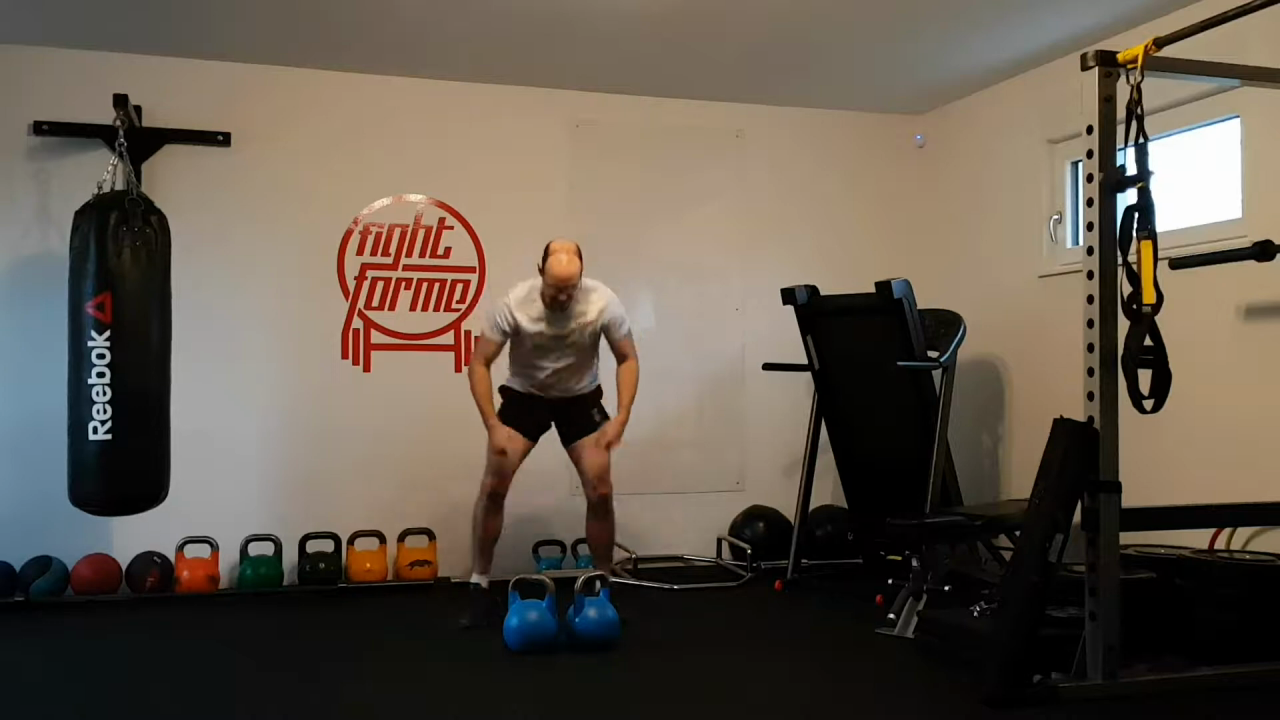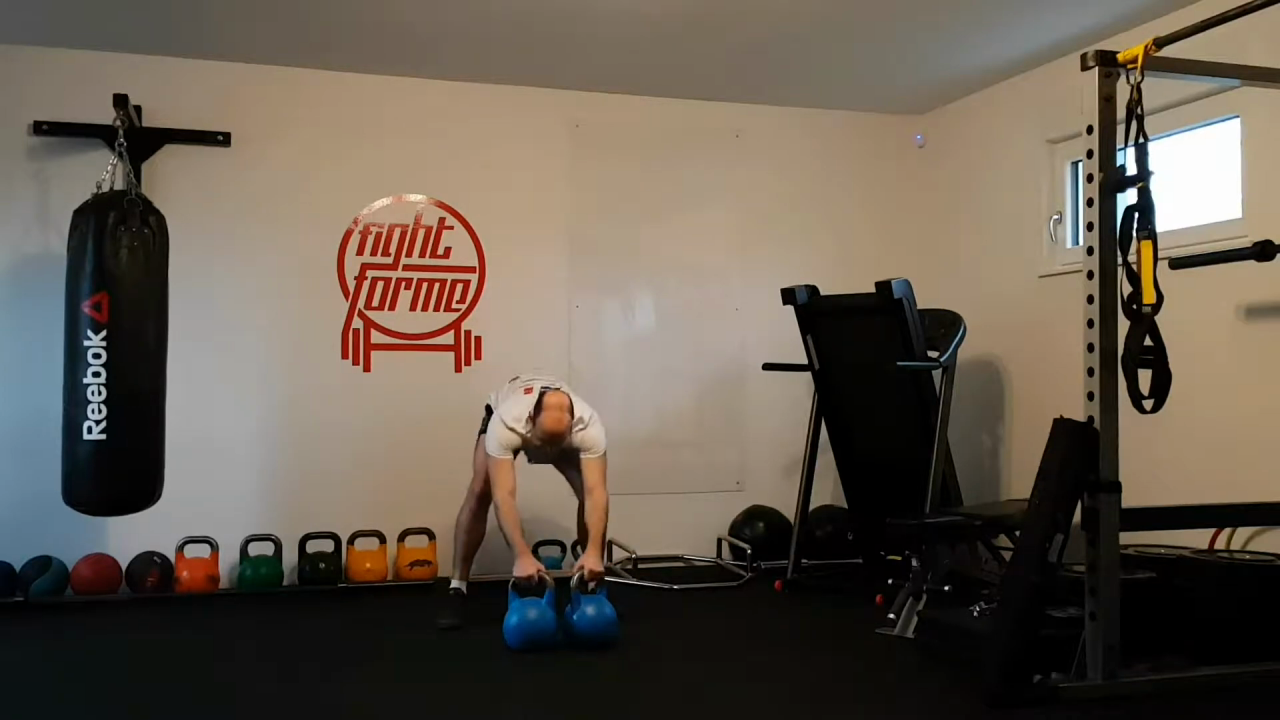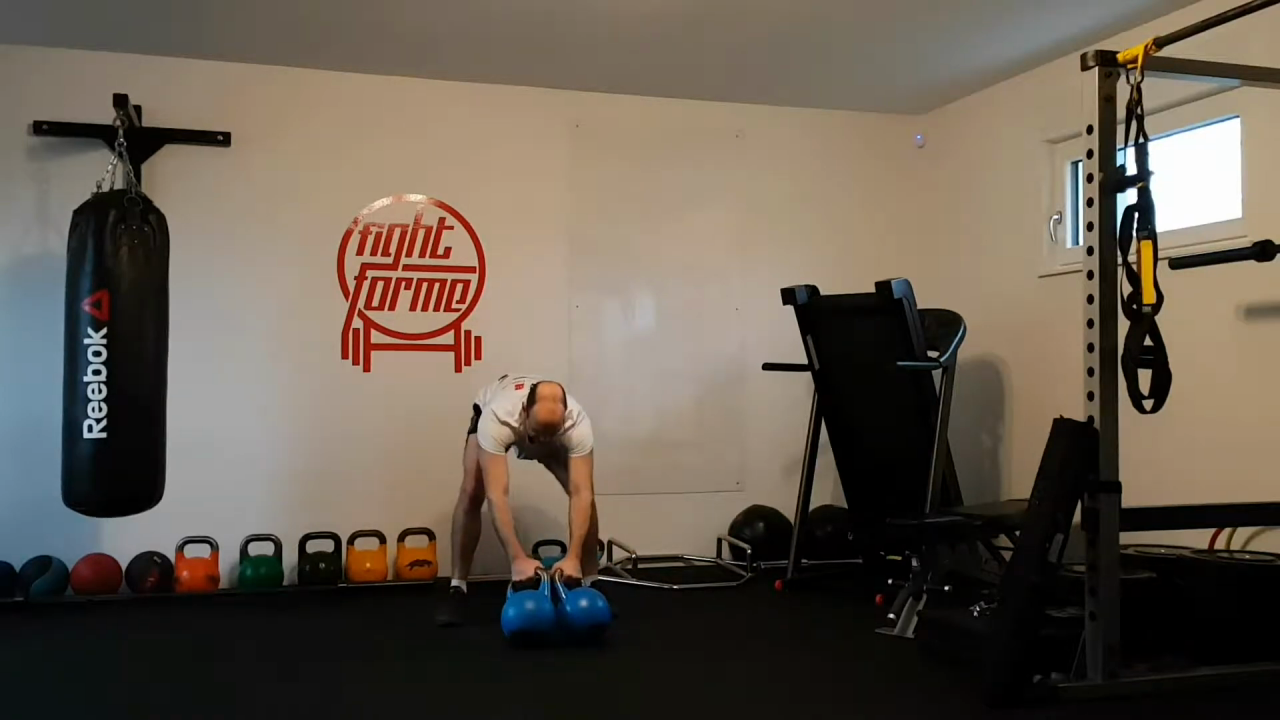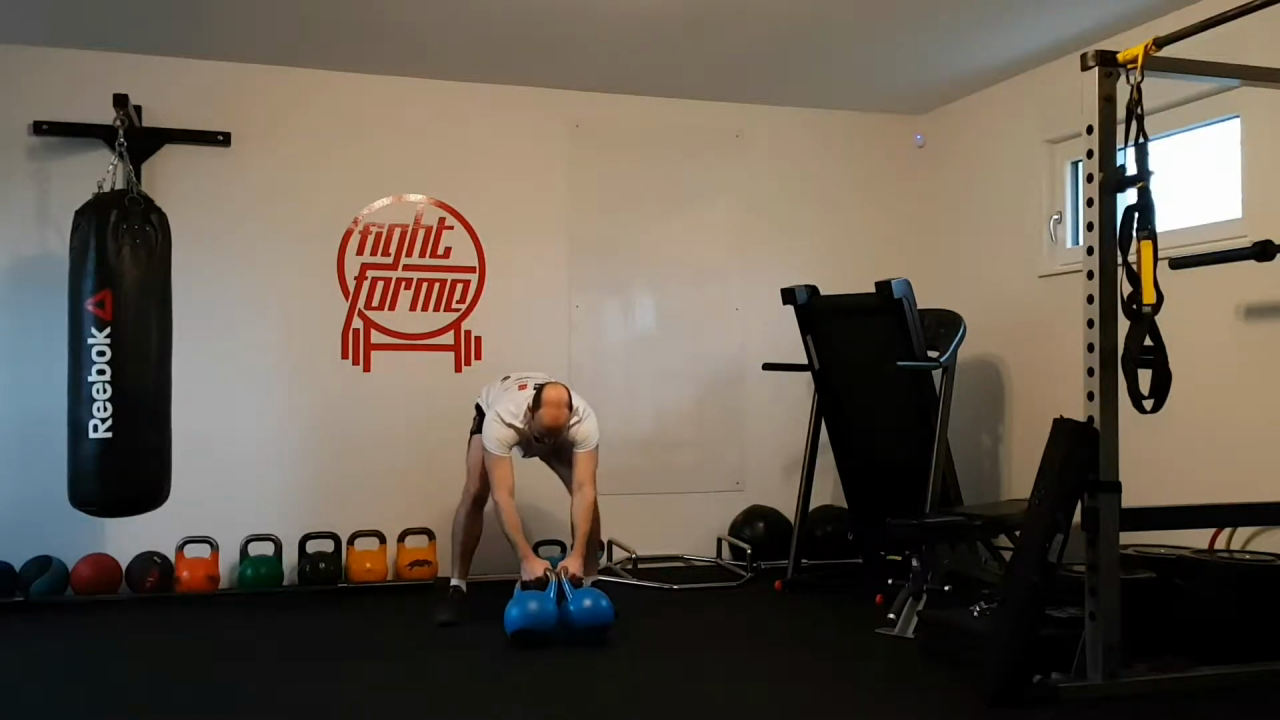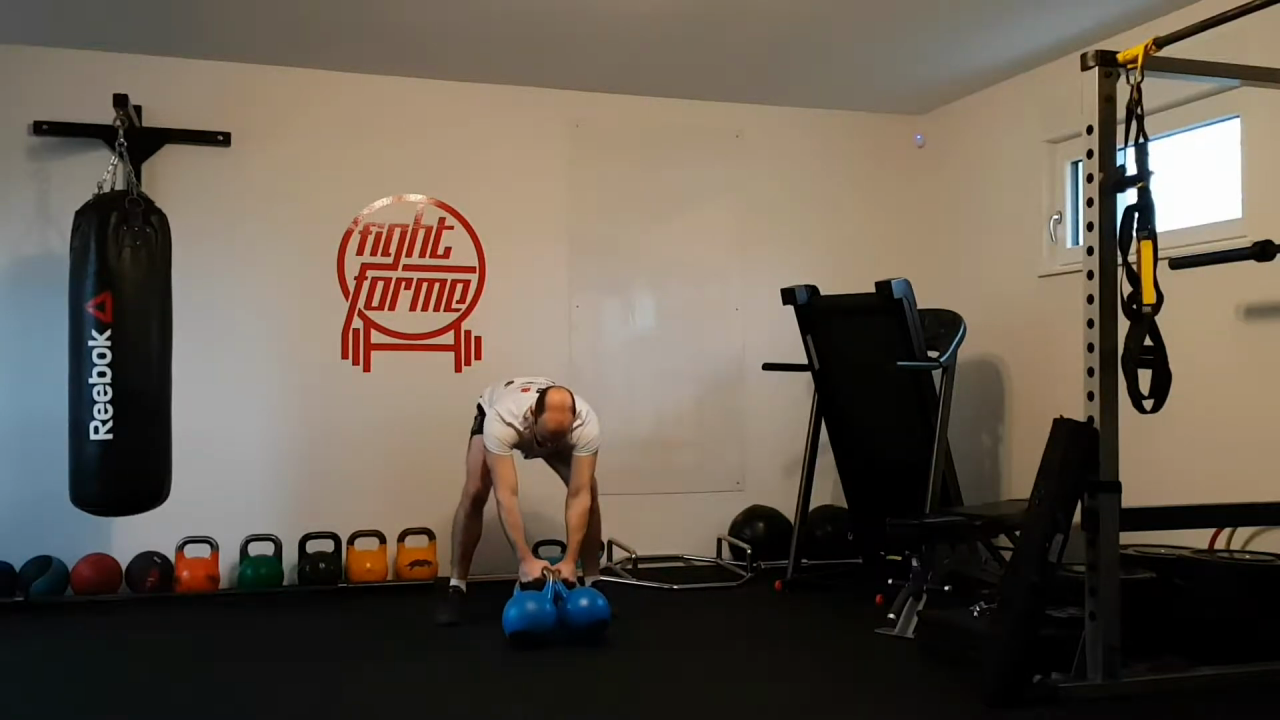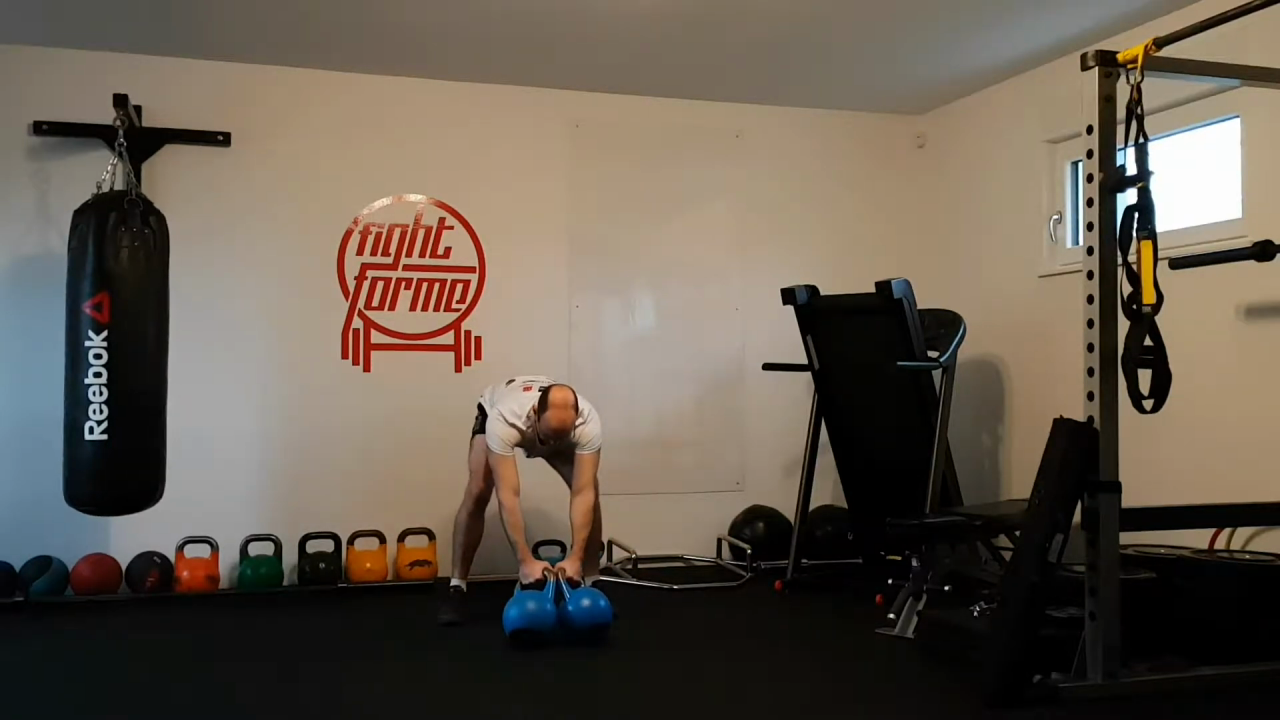
dt=0.5s
person 1, frame 1
left shoulder: (604, 302)
right shoulder: (514, 304)
left elbow: (628, 359)
right elbow: (478, 362)
left wrist: (619, 422)
right wrist: (491, 424)
left hip: (580, 398)
right hip: (525, 397)
left knee: (600, 491)
right knee: (494, 485)
right ankle: (479, 587)
person 1, frame 2
left shoulder: (587, 425)
right shoulder: (506, 424)
left elbow: (596, 492)
right elbow: (503, 496)
left wrist: (594, 551)
right wrist: (522, 555)
left hip: (560, 429)
right hip: (500, 409)
left knee: (587, 493)
right knee: (479, 492)
left ankle: (593, 585)
right ankle: (457, 589)
person 1, frame 3
left shoulder: (577, 423)
right shoulder: (495, 419)
left elbow: (581, 494)
right elbow: (496, 495)
left wrist: (573, 556)
right wrist: (518, 558)
left knee: (583, 493)
right knee: (472, 492)
left ankle: (591, 585)
right ankle: (457, 589)
person 1, frame 4
left shoulder: (584, 420)
right shoulder: (500, 420)
left elbow: (584, 490)
right elbow: (502, 496)
left wrist: (577, 554)
right wrist: (527, 558)
left hip: (554, 423)
left knee: (586, 493)
right knee: (475, 493)
left ankle: (591, 583)
right ankle: (457, 589)
person 1, frame 5
left shoulder: (586, 424)
right shoulder: (500, 420)
left elbow: (579, 496)
right elbow: (505, 495)
left wrist: (570, 560)
right wrist: (525, 559)
left hip: (554, 425)
left knee: (590, 491)
right knee: (474, 494)
left ankle: (592, 583)
right ankle: (456, 588)
person 1, frame 6
left shoulder: (588, 422)
right shoulder: (503, 420)
left elbow: (583, 493)
right elbow: (508, 495)
left wrist: (575, 557)
right wrist: (526, 560)
left hip: (555, 423)
left knee: (591, 490)
right knee: (477, 493)
left ankle: (592, 584)
right ankle: (457, 588)
